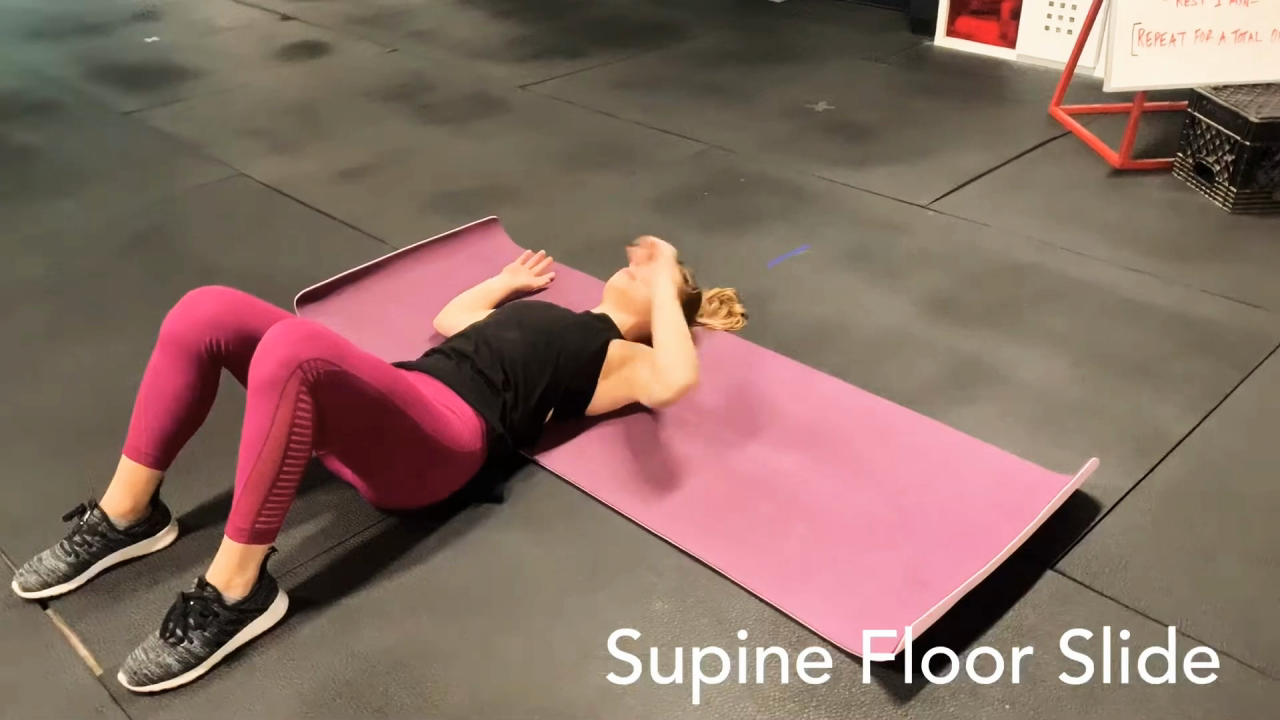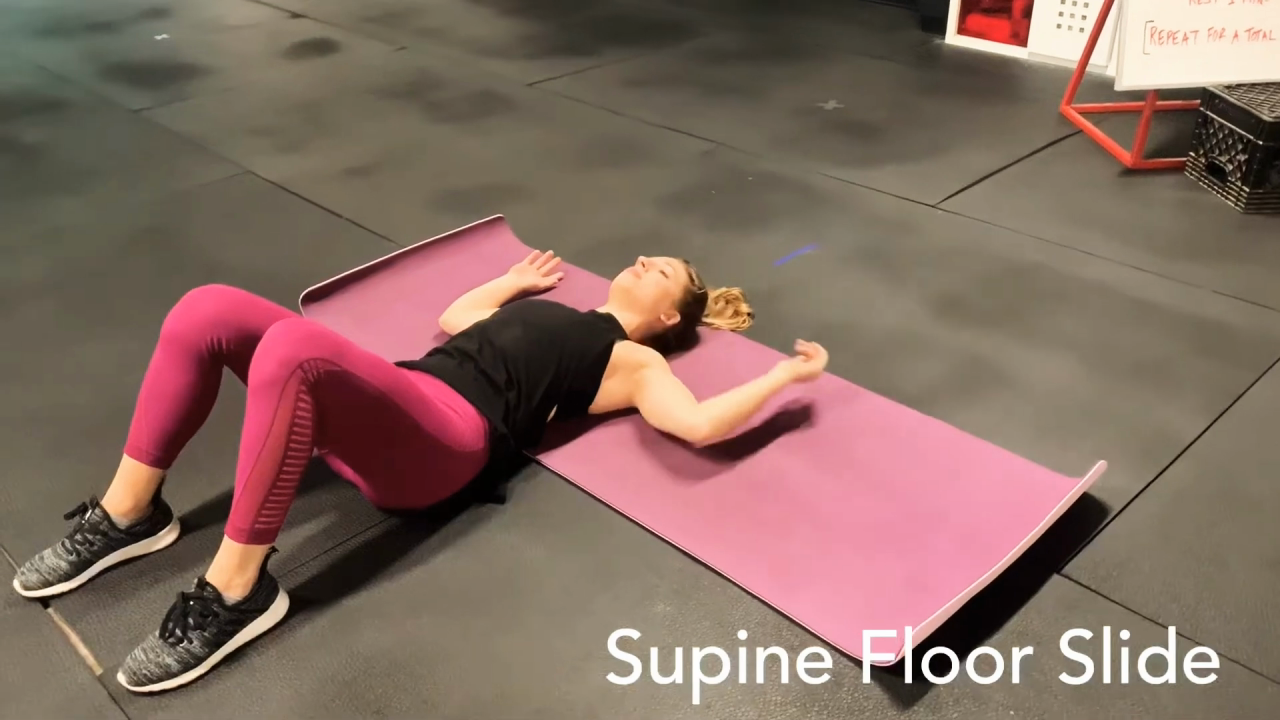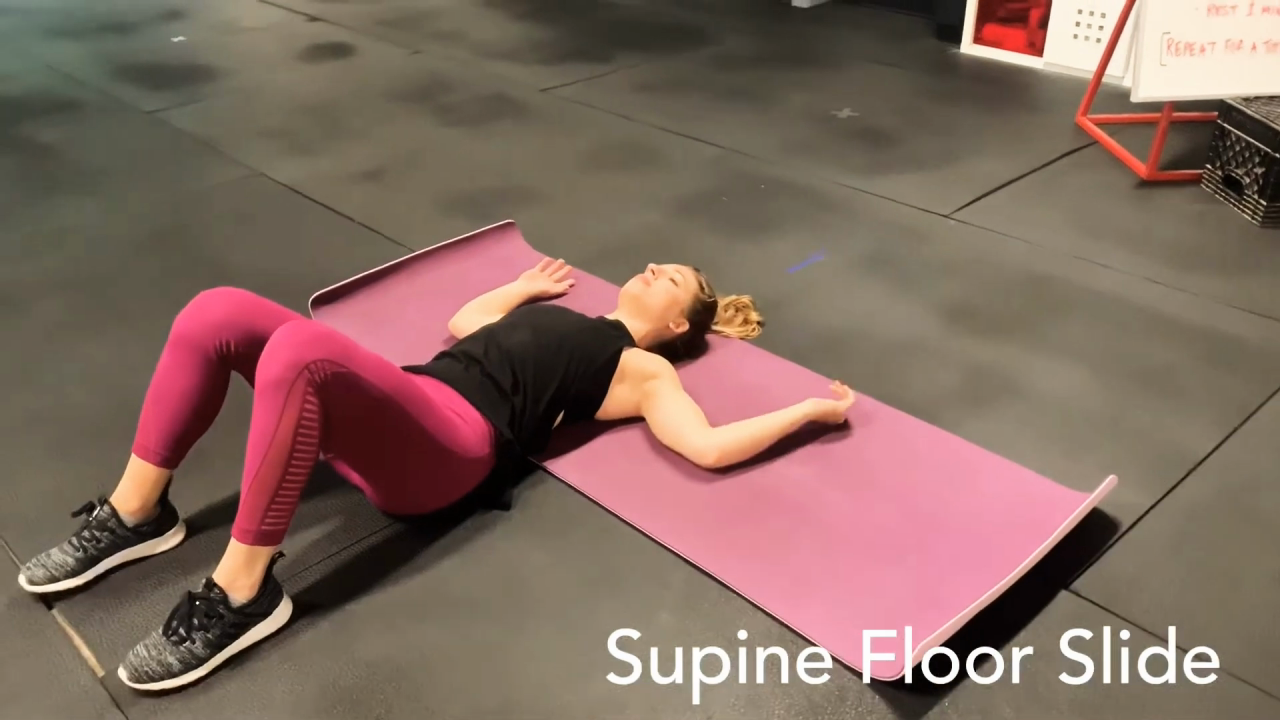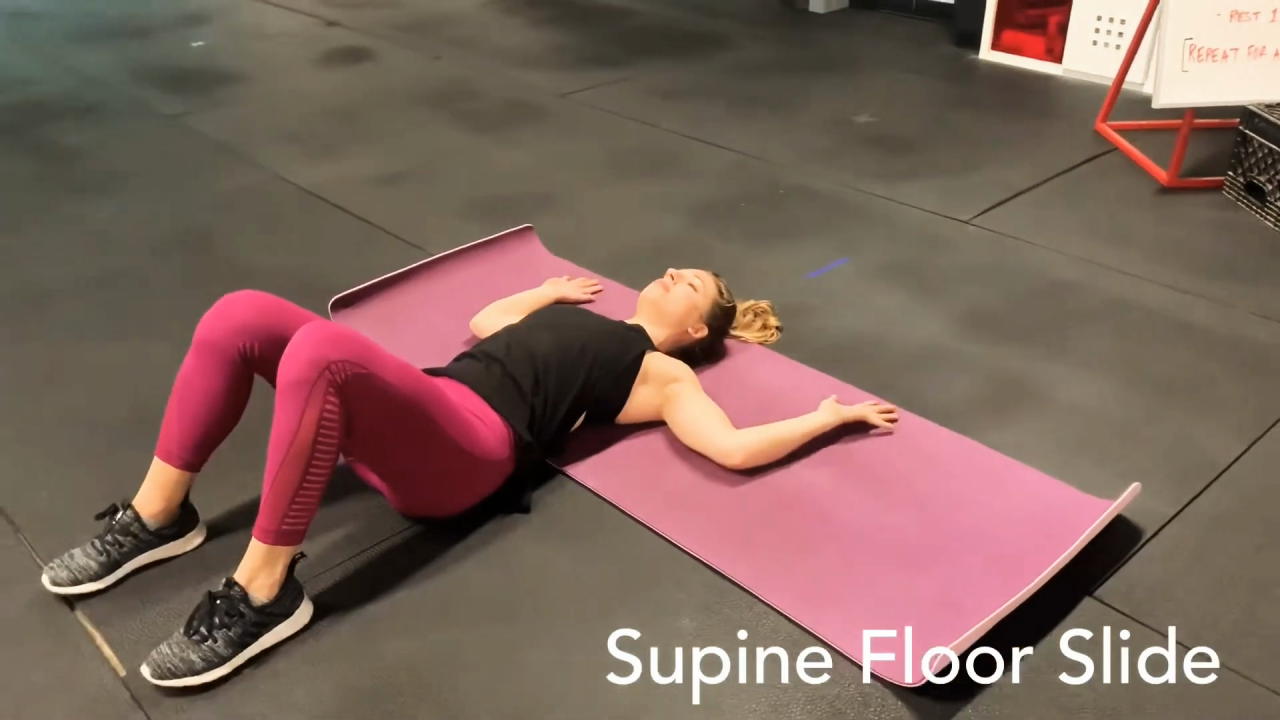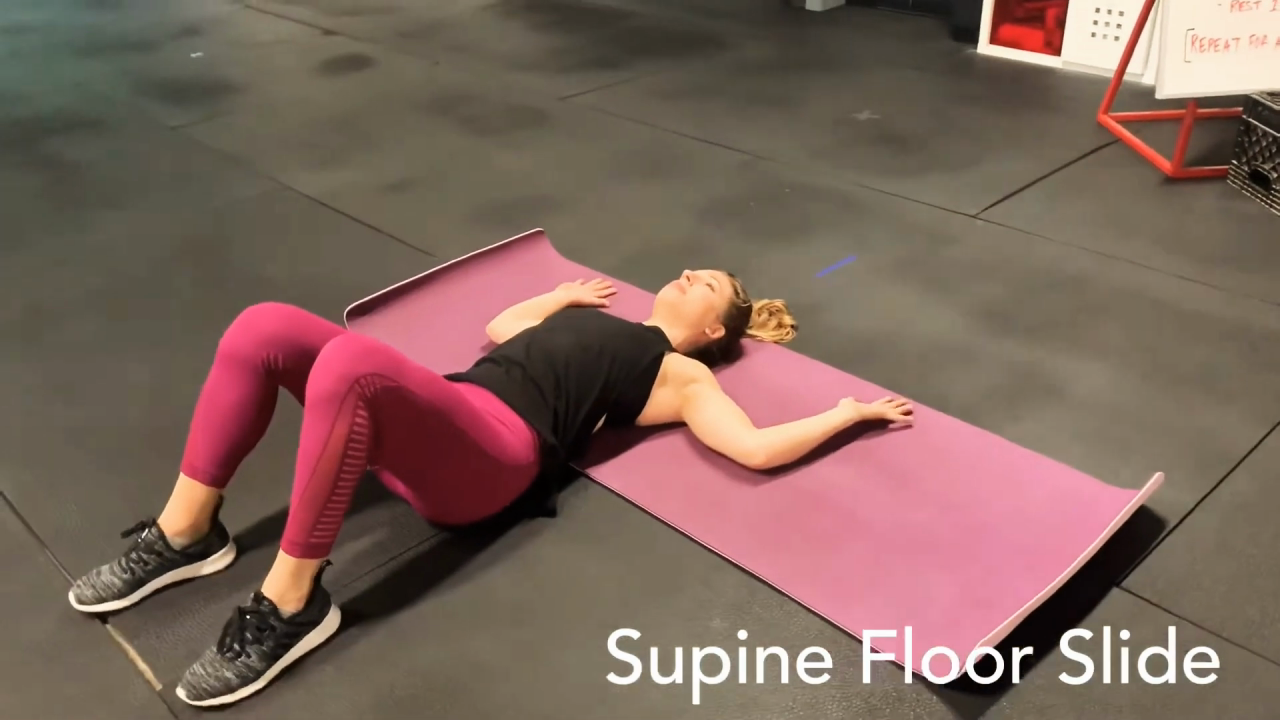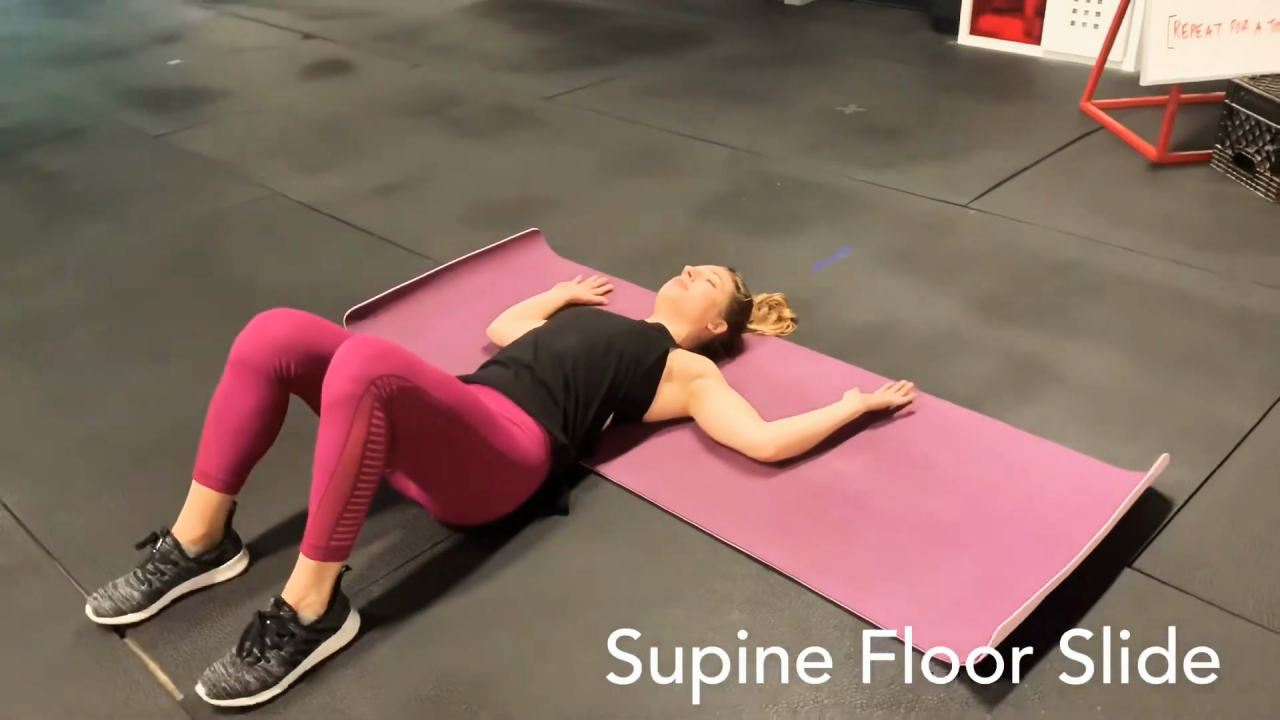
dt=0.4s
person 1, frame 1
left shoulder: (626, 359)
right shoulder: (546, 312)
left elbow: (676, 381)
right elbow: (448, 319)
left wrist: (661, 277)
right wrist: (507, 282)
left hip: (442, 438)
right hip: (389, 405)
left knee: (292, 348)
right knee: (207, 312)
left ankle: (236, 590)
right ankle: (126, 514)
person 1, frame 2
left shoulder: (632, 360)
right shoulder: (550, 311)
left elbow: (699, 422)
right elbow: (453, 317)
left wrist: (783, 373)
right wrist: (514, 280)
left hip: (444, 437)
right hip: (393, 396)
left knee: (291, 348)
right knee: (207, 311)
left ankle: (236, 589)
right ankle: (129, 513)
person 1, frame 3
left shoulder: (643, 368)
right shoulder: (564, 317)
left elbow: (708, 445)
right elbow: (463, 324)
left wrist: (810, 408)
right wrist: (525, 286)
left hip: (449, 442)
right hip: (395, 406)
left knee: (298, 349)
right knee: (218, 312)
left ankle: (242, 591)
right ankle: (135, 513)
person 1, frame 4
left shoulder: (663, 373)
right shoulder: (585, 321)
left elbow: (734, 447)
right elbow: (484, 323)
left wrist: (832, 415)
right wrist: (550, 290)
left hip: (469, 444)
right hip: (417, 407)
left knee: (319, 349)
right knee: (240, 316)
left ankle: (263, 592)
right ankle: (157, 516)
person 1, frame 5
left shoulder: (680, 371)
right shoulder: (597, 320)
left elbow: (756, 446)
right elbow: (500, 326)
left wrist: (850, 410)
right wrist: (562, 294)
left hip: (492, 451)
right hip: (434, 417)
left knee: (348, 361)
right knee: (264, 328)
left ankle: (291, 602)
right ankle: (185, 532)
person 1, frame 6
left shoulder: (686, 369)
right shoulder: (599, 319)
left elbow: (766, 440)
right elbow: (502, 328)
left wrist: (858, 402)
right wrist: (562, 291)
left hip: (504, 450)
right hip: (444, 419)
left knee: (363, 363)
right knee: (274, 334)
left ankle: (311, 607)
right ankle: (199, 541)
